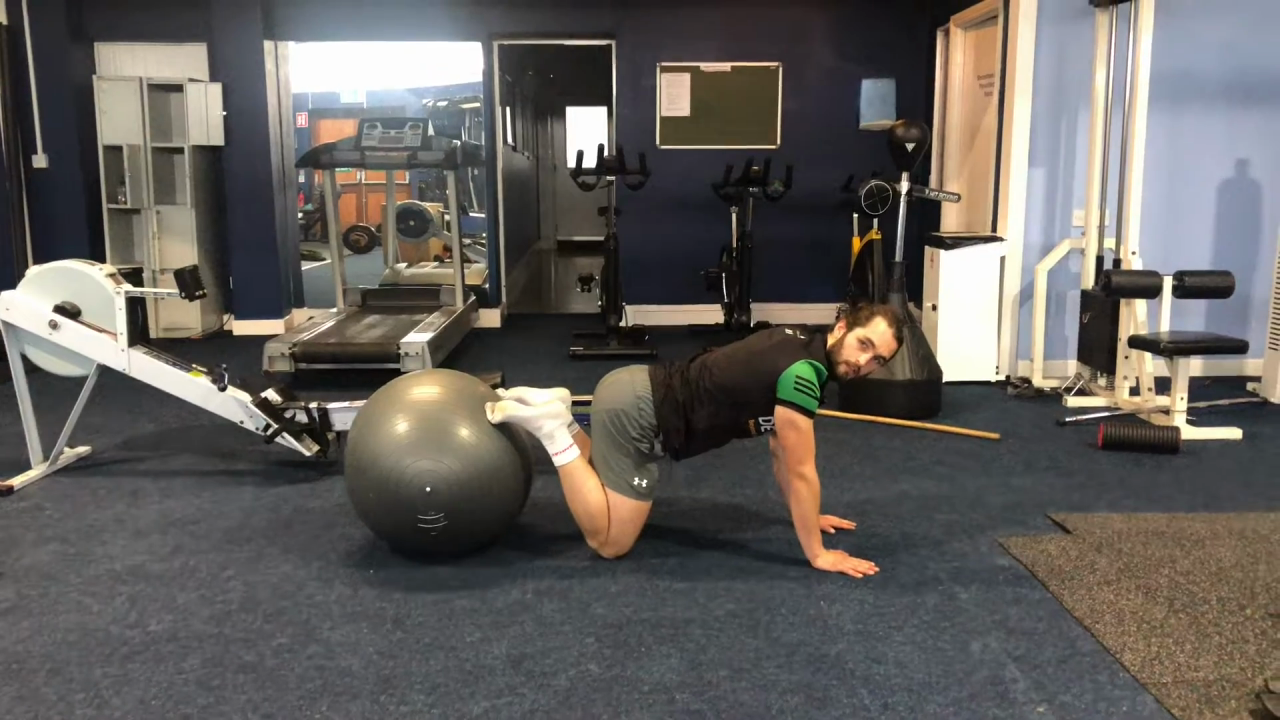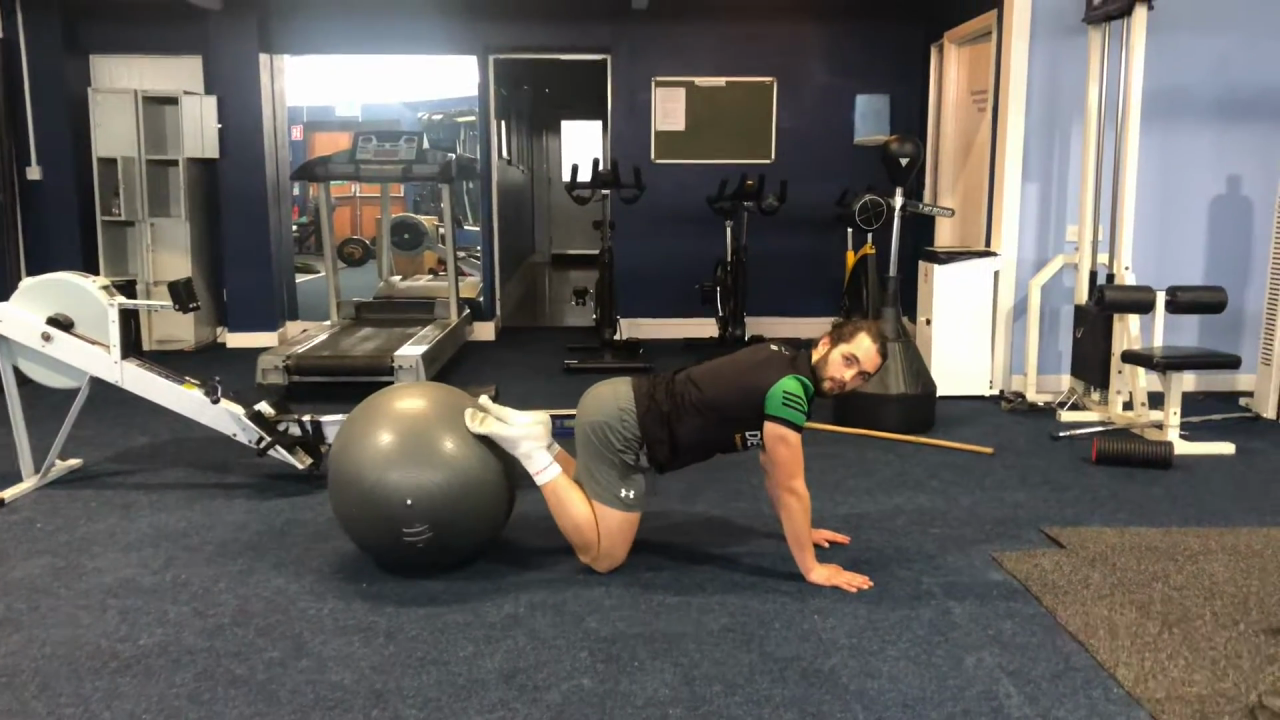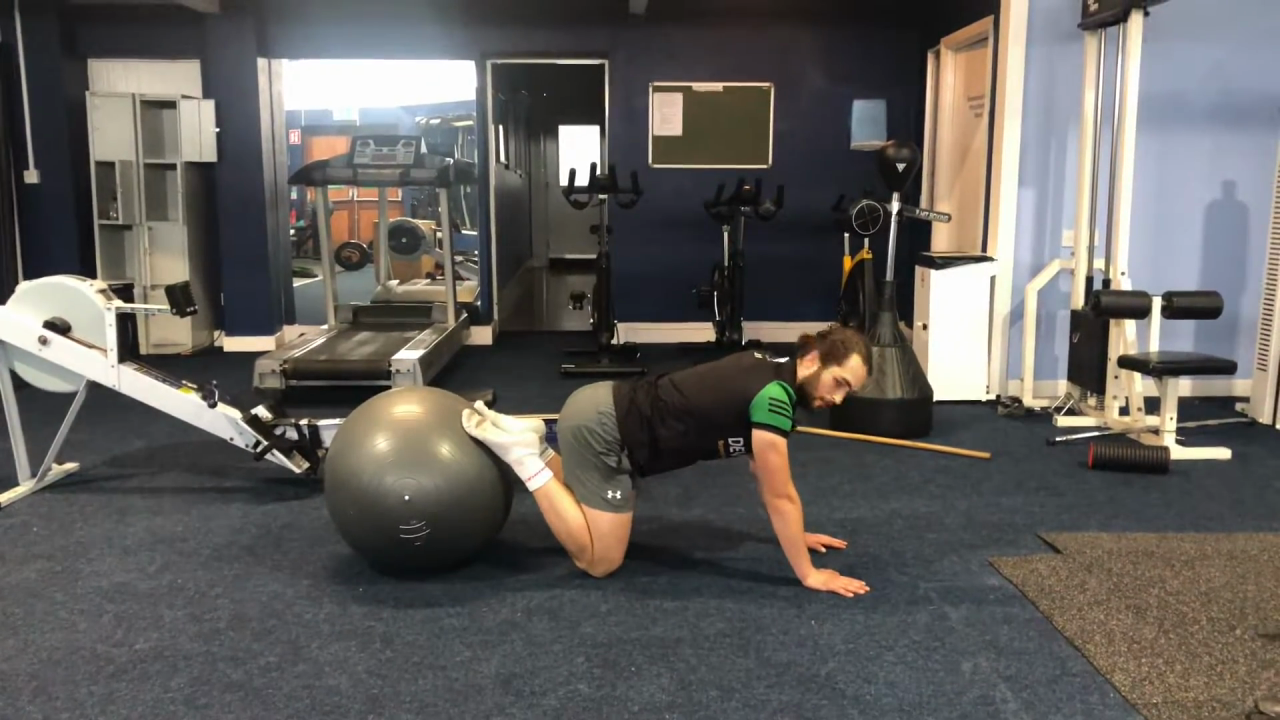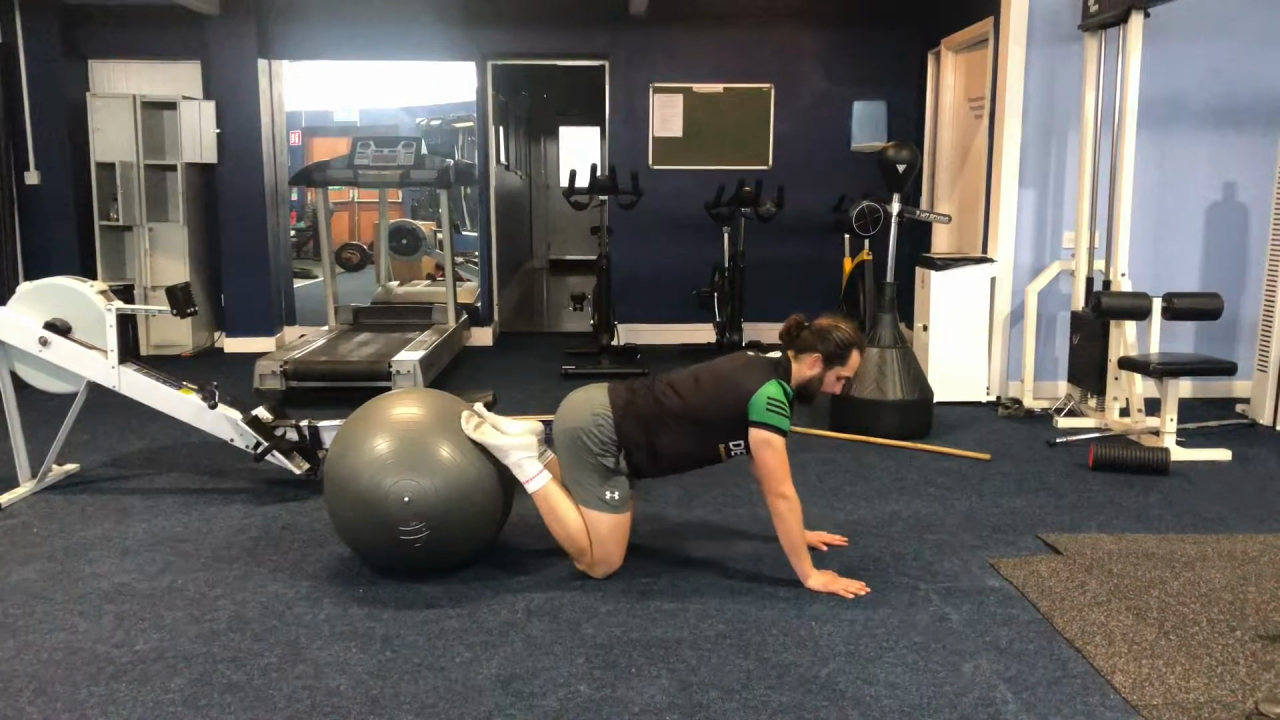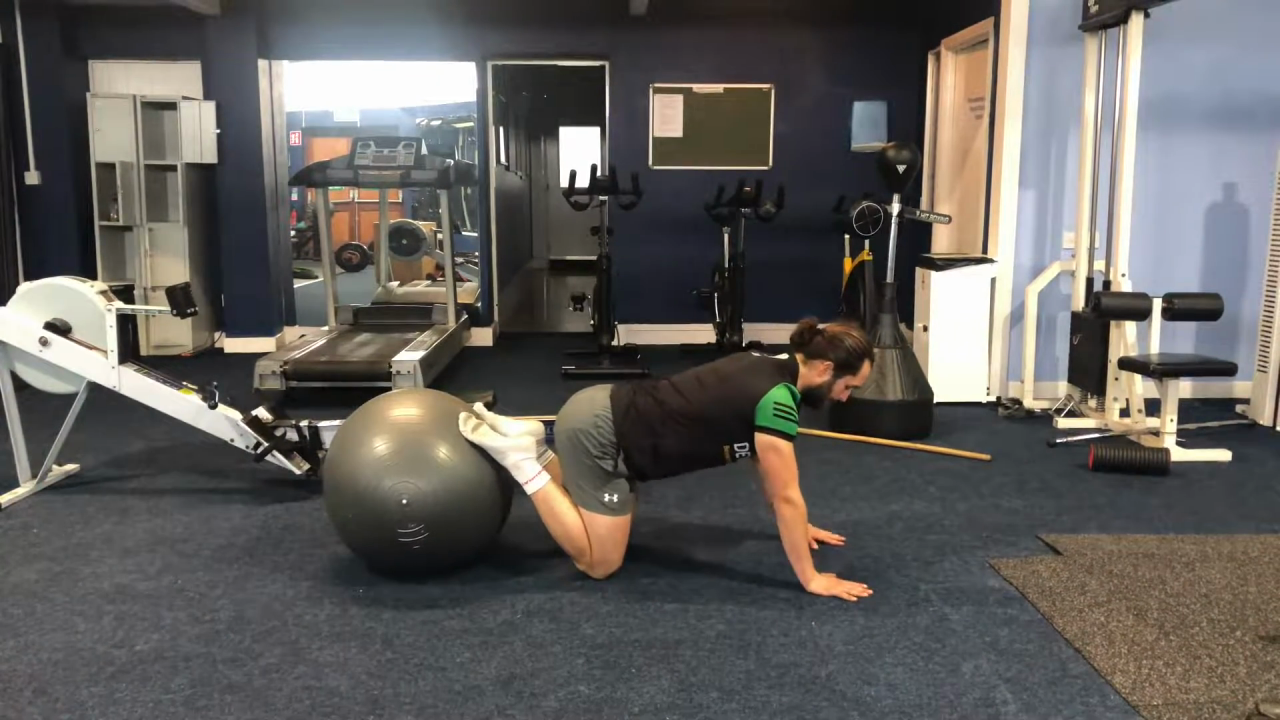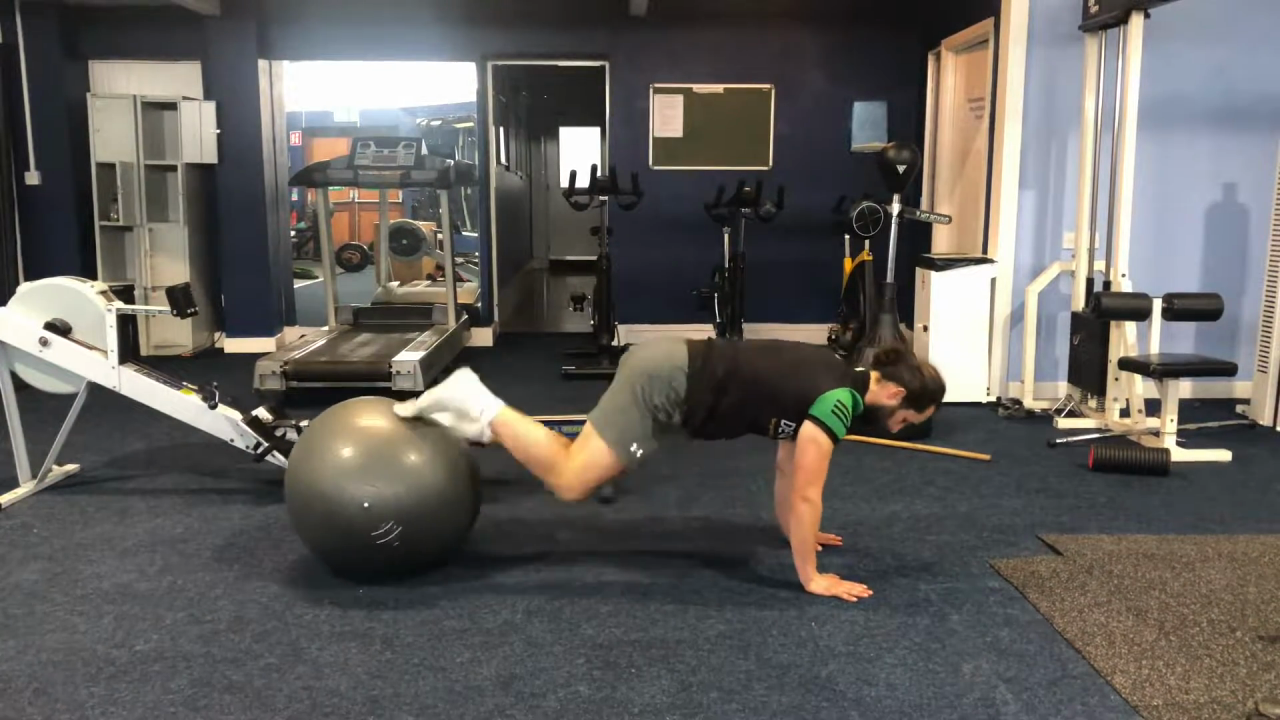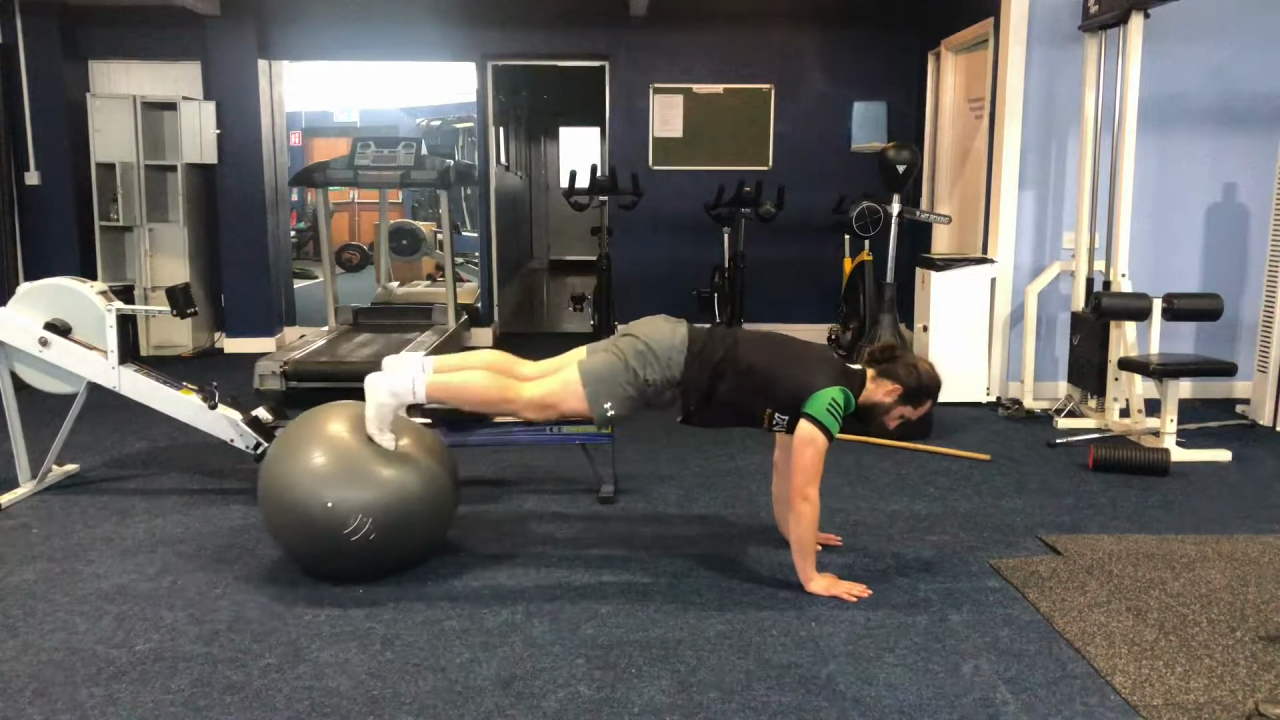
dt=0.7s
person 1, frame 1
left shoulder: (799, 346)
right shoulder: (803, 372)
left elbow: (781, 451)
right elbow: (801, 471)
left wrist: (807, 516)
right wrist: (817, 554)
left hip: (636, 390)
right hip: (638, 411)
left knee: (610, 500)
right knee: (610, 540)
left ankle: (554, 413)
right ankle: (552, 428)
person 1, frame 2
left shoulder: (786, 363)
right shoulder: (789, 389)
left elbow: (773, 467)
right elbow: (790, 488)
left wrist: (801, 531)
right wrist: (811, 568)
left hip: (619, 403)
right hip: (620, 424)
left knee: (602, 514)
right knee: (604, 555)
left ankle: (534, 434)
right ankle: (531, 446)
person 1, frame 3
left shoulder: (772, 371)
right shoulder: (774, 396)
left elbow: (763, 470)
right elbow: (780, 495)
left wrist: (795, 533)
right wrist: (808, 574)
left hip: (602, 408)
right hip: (601, 428)
left knee: (604, 520)
right knee: (601, 560)
left ankle: (531, 442)
right ankle: (522, 452)
person 1, frame 4
left shoulder: (766, 371)
right shoulder: (770, 395)
left elbow: (765, 475)
right elbow: (780, 494)
left wrist: (797, 532)
right wrist: (809, 576)
left hip: (597, 411)
right hip: (596, 430)
left knee: (597, 517)
right knee: (600, 562)
left ankle: (522, 439)
right ankle: (520, 455)
person 1, frame 5
left shoulder: (771, 370)
right shoulder: (777, 398)
left elbow: (768, 470)
right elbow: (787, 496)
left wrist: (797, 529)
right wrist: (810, 578)
left hip: (598, 412)
right hip: (599, 432)
left knee: (601, 523)
right knee: (601, 563)
left ankle: (524, 441)
right ankle: (520, 458)
person 1, frame 6
left shoulder: (837, 378)
right shoulder: (840, 401)
left elbow: (787, 466)
right elbow: (806, 493)
left wrist: (794, 534)
right wrist: (811, 576)
left hip: (667, 363)
right hip: (663, 381)
left knee: (580, 465)
right knee: (568, 481)
left ankle: (473, 419)
right ankle: (473, 399)
person 1, frame 7
left shoulder: (828, 375)
right shoulder: (832, 397)
left elbow: (783, 464)
right elbow: (804, 491)
left wrist: (793, 532)
right wrist: (811, 577)
left hip: (665, 340)
right hip: (663, 363)
left knee: (529, 372)
right knee: (529, 402)
left ankle: (412, 368)
right ankle: (403, 388)
